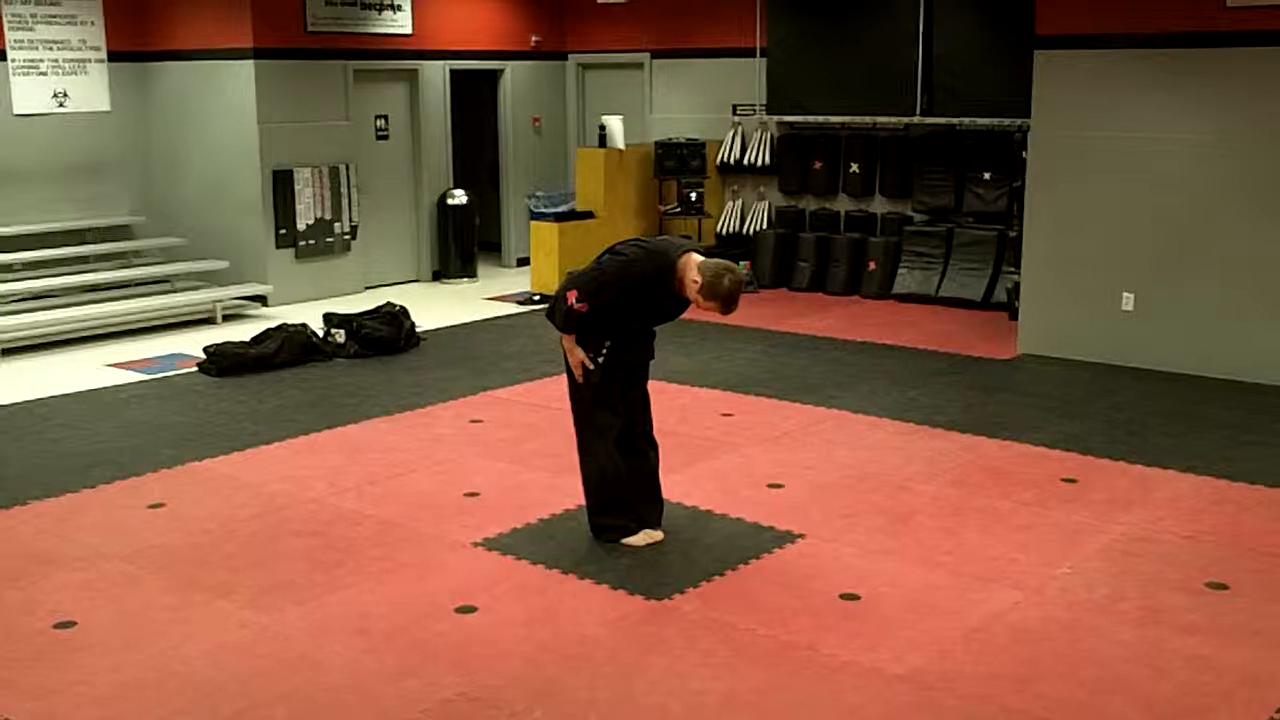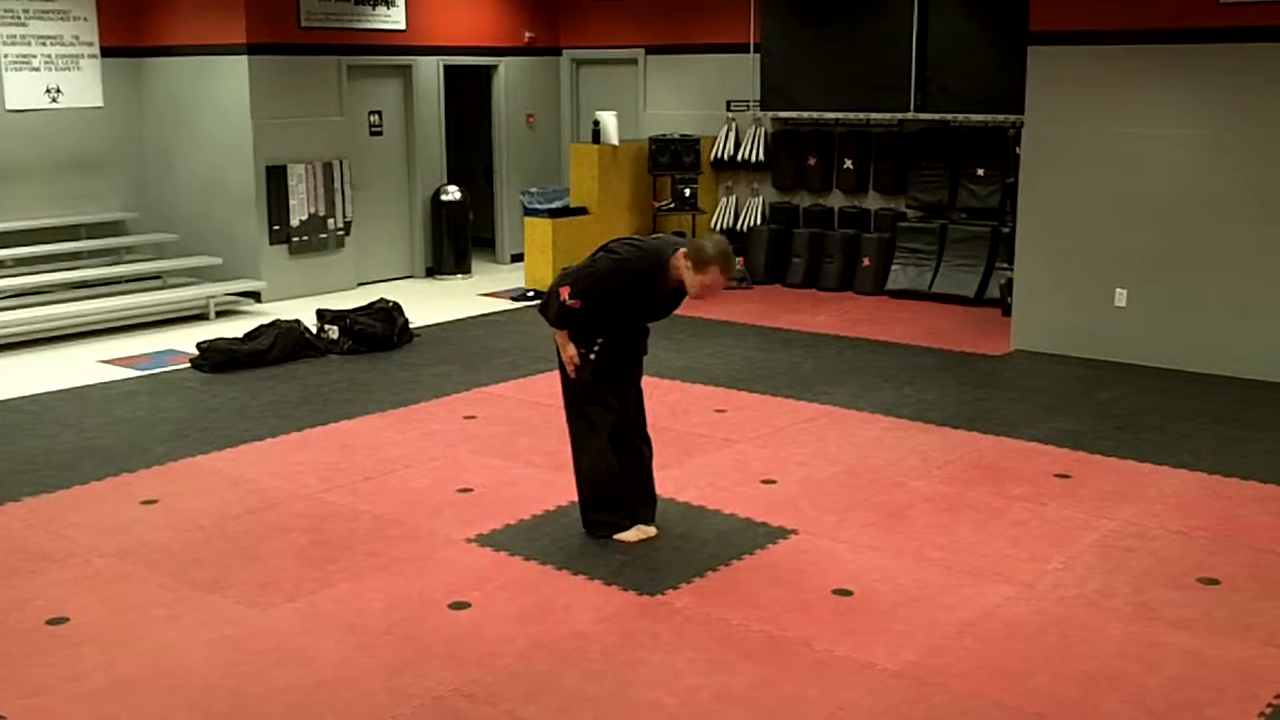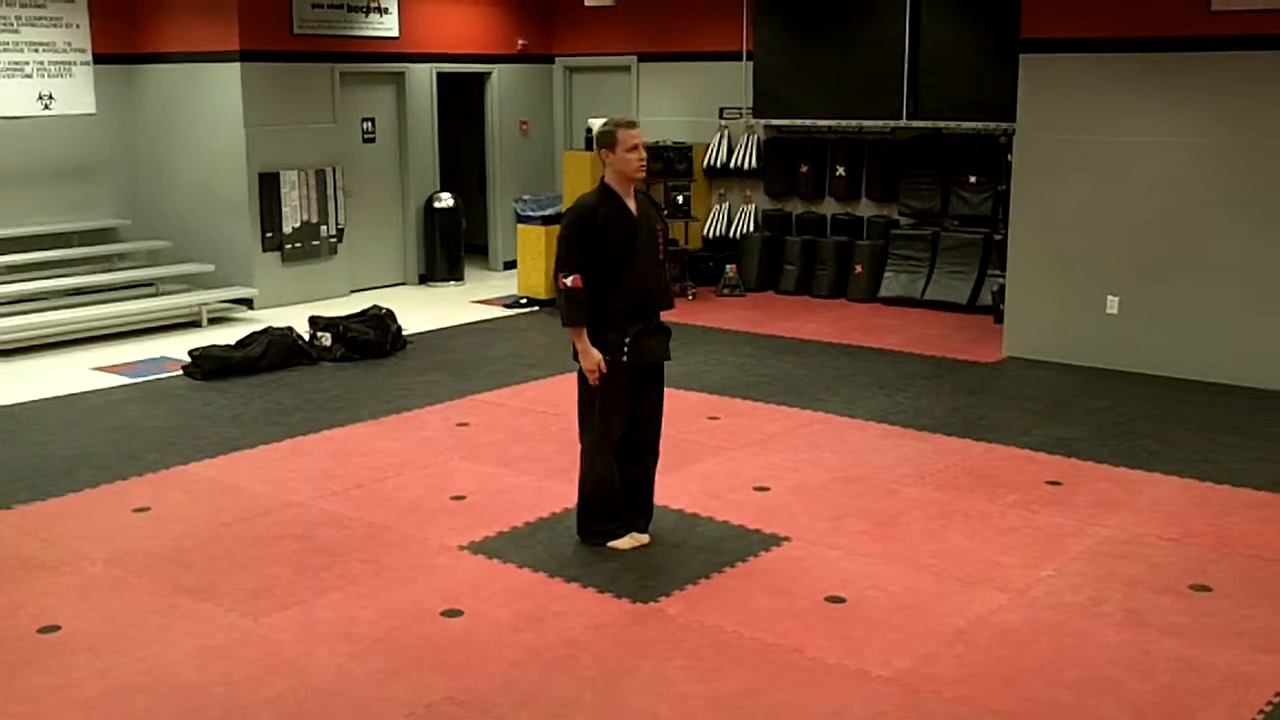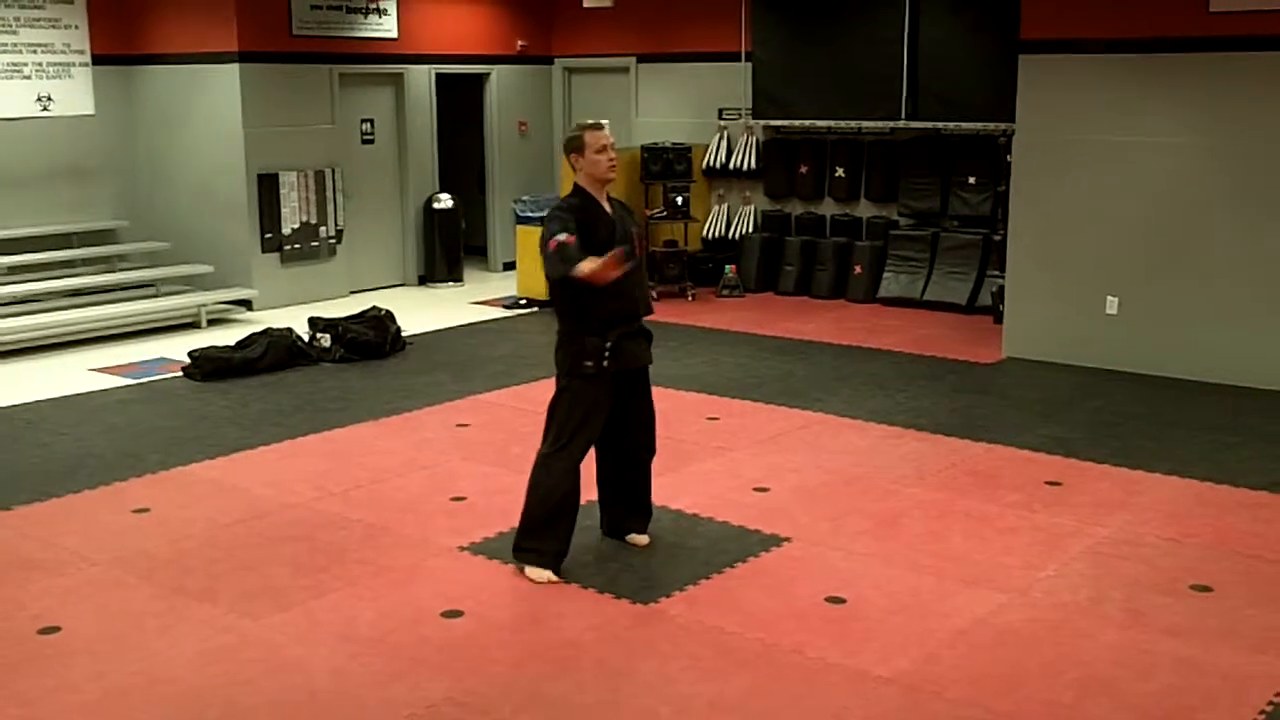
dt=0.7s
person 1, frame 1
left shoulder: (697, 267)
right shoulder: (641, 263)
right elbow: (574, 291)
left wrist: (639, 342)
right wrist: (570, 345)
left hip: (632, 344)
right hip: (595, 344)
left knee: (637, 430)
right knee: (602, 430)
left ankle: (644, 515)
right ankle: (614, 522)
person 1, frame 2
left shoulder: (684, 268)
right shoulder: (632, 262)
right elbow: (567, 289)
right wrist: (566, 344)
left hip: (624, 339)
right hip: (587, 341)
left knee: (631, 426)
right knee: (595, 426)
left ankle: (637, 511)
right ankle: (607, 519)
person 1, frame 3
left shoulder: (650, 209)
right shoulder: (586, 213)
right elbow: (570, 283)
right wrist: (584, 346)
left hip: (648, 338)
right hip: (607, 343)
left knee: (643, 436)
right knee: (604, 437)
left ankle: (633, 520)
right ankle: (601, 526)
person 1, frame 4
left shoulder: (623, 213)
right shoulder: (567, 213)
right elbow: (561, 257)
left wrist: (634, 321)
right wrist: (588, 270)
left hip: (628, 343)
right hip: (585, 348)
left knee: (634, 441)
right knee: (565, 447)
left ankle: (625, 520)
right ankle: (537, 549)
